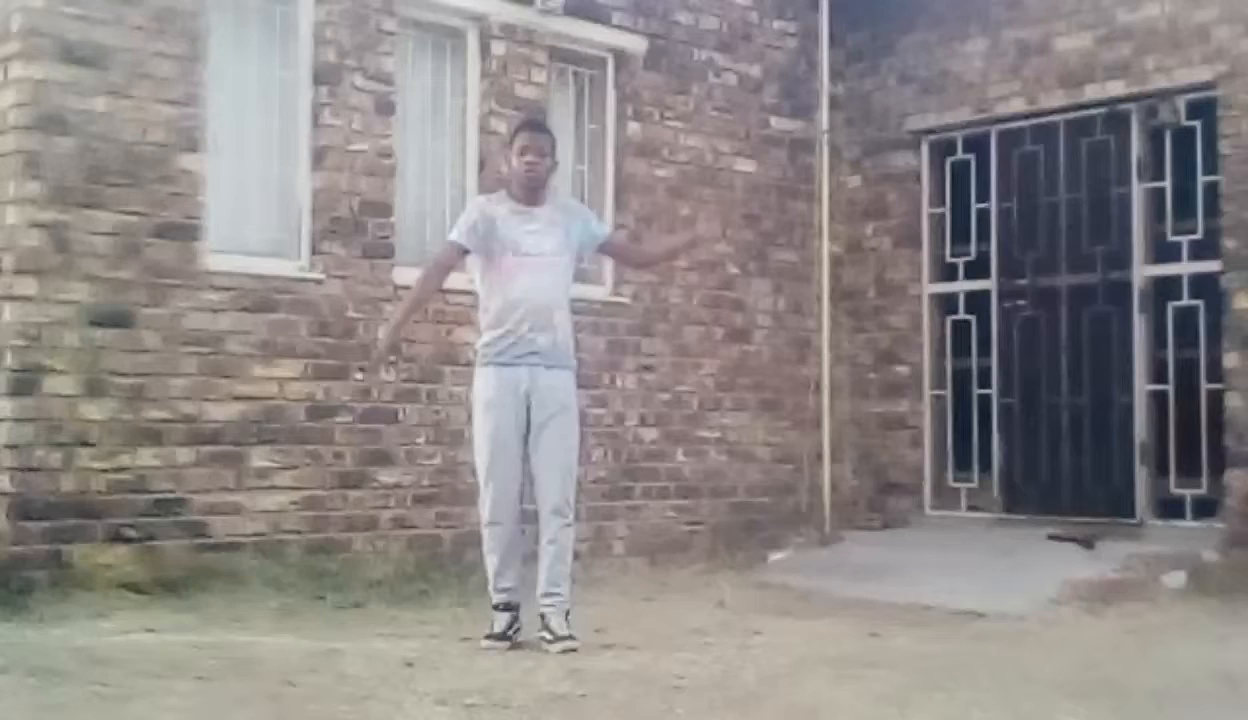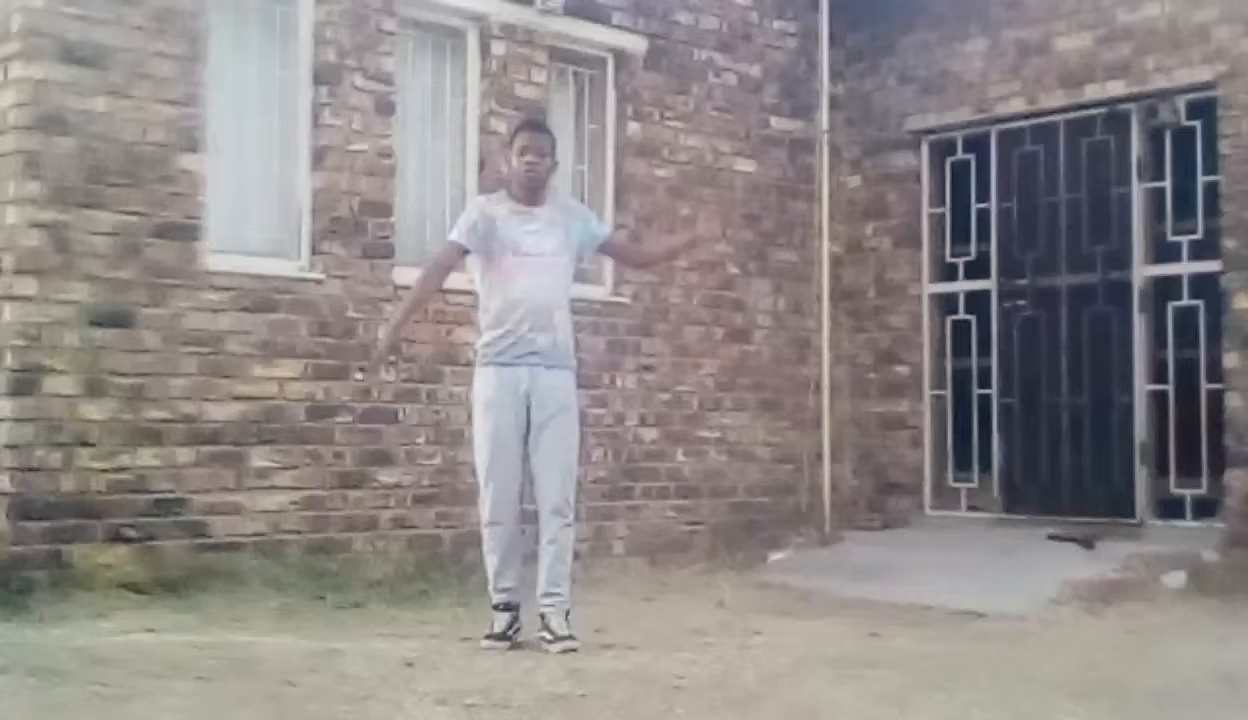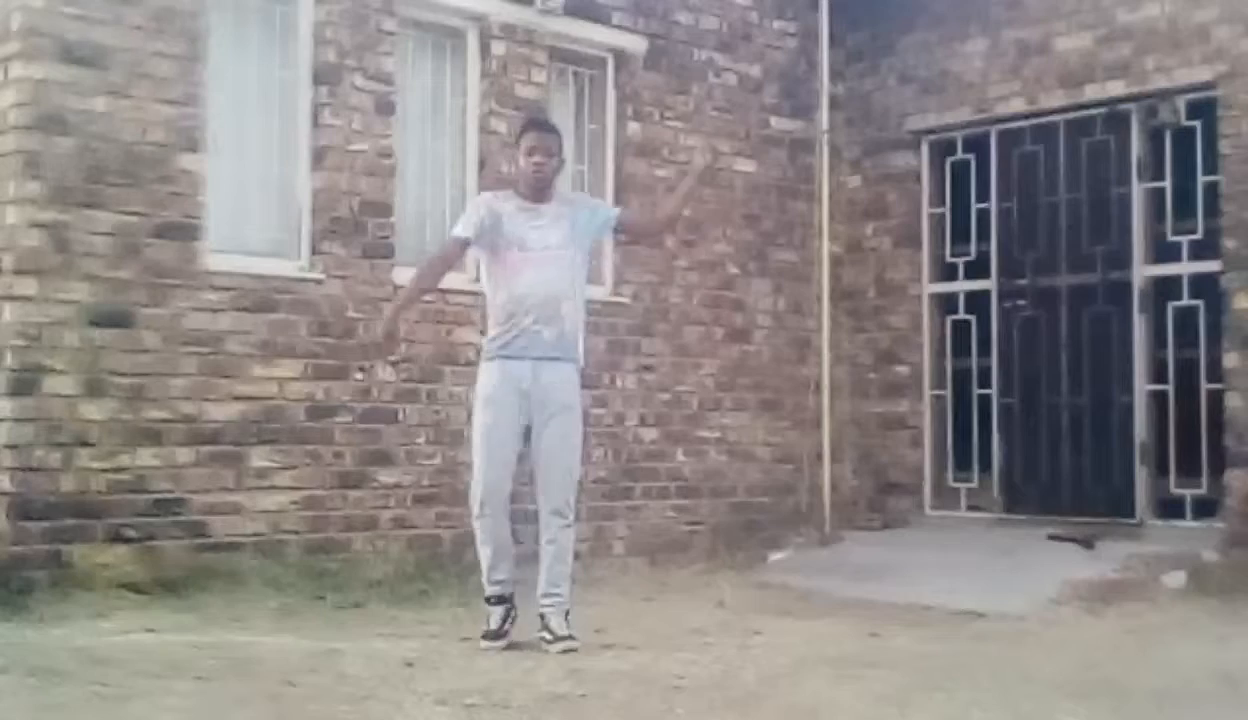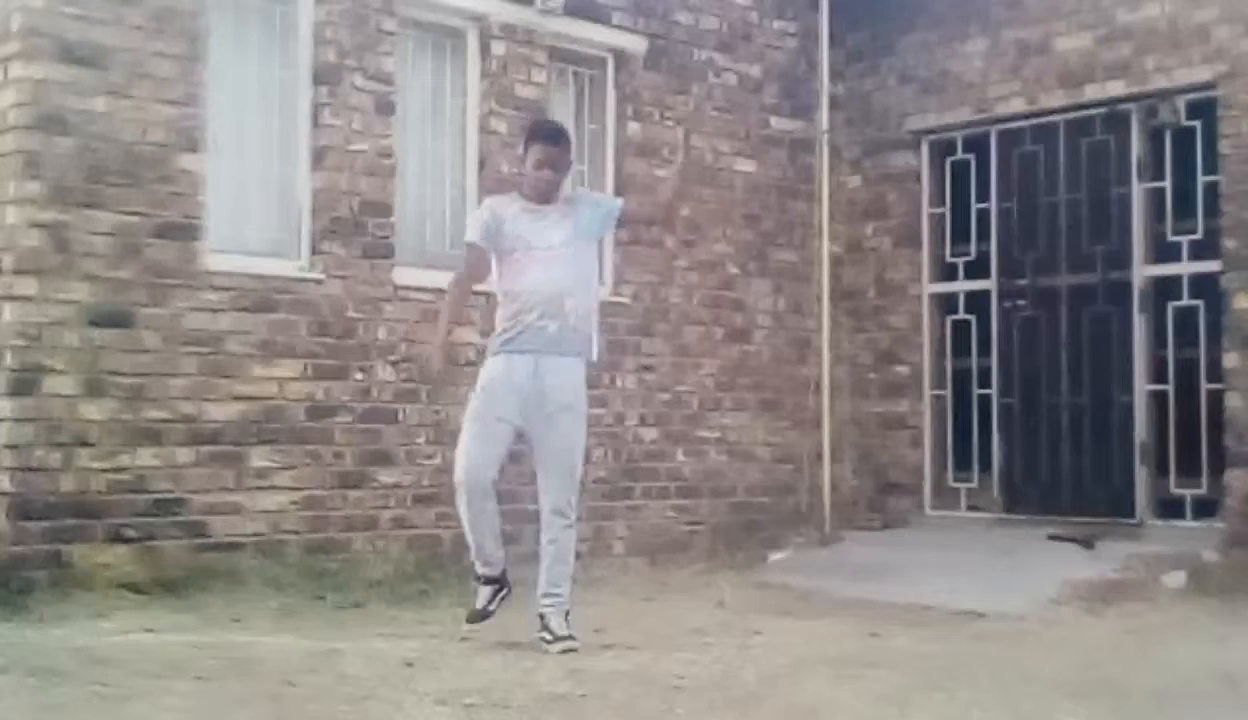
dt=0.1s
person 1, frame 1
left shoulder: (573, 216)
right shoulder: (484, 212)
left elbow: (638, 256)
right elbow: (439, 269)
left wrist: (695, 238)
right wrist: (394, 327)
left hip: (556, 371)
right hip: (498, 370)
left knee: (557, 499)
right knee: (498, 499)
left ankle: (554, 610)
right ankle: (504, 606)
person 1, frame 2
left shoulder: (573, 216)
right shoulder: (484, 212)
left elbow: (638, 256)
right elbow: (439, 268)
left wrist: (695, 236)
right wrist: (394, 326)
left hip: (556, 371)
right hip: (498, 369)
left knee: (557, 499)
right knee: (498, 499)
left ankle: (554, 611)
right ankle: (504, 606)
person 1, frame 3
left shoulder: (582, 211)
right shoulder: (489, 208)
left elbow: (650, 227)
right elbow: (443, 260)
left wrist: (694, 177)
right wrist: (397, 311)
left hip: (560, 367)
right hip: (502, 365)
left knee: (558, 497)
right knee: (490, 491)
left ankle: (553, 609)
right ankle: (501, 599)
person 1, frame 4
left shoulder: (589, 208)
right shoulder: (496, 212)
left elbow: (657, 211)
right elbow: (471, 274)
left wrist: (683, 160)
right wrist: (443, 332)
left hip: (566, 364)
right hip: (508, 360)
left knee: (560, 497)
right knee: (472, 473)
left ankle: (553, 610)
right ankle: (491, 573)
